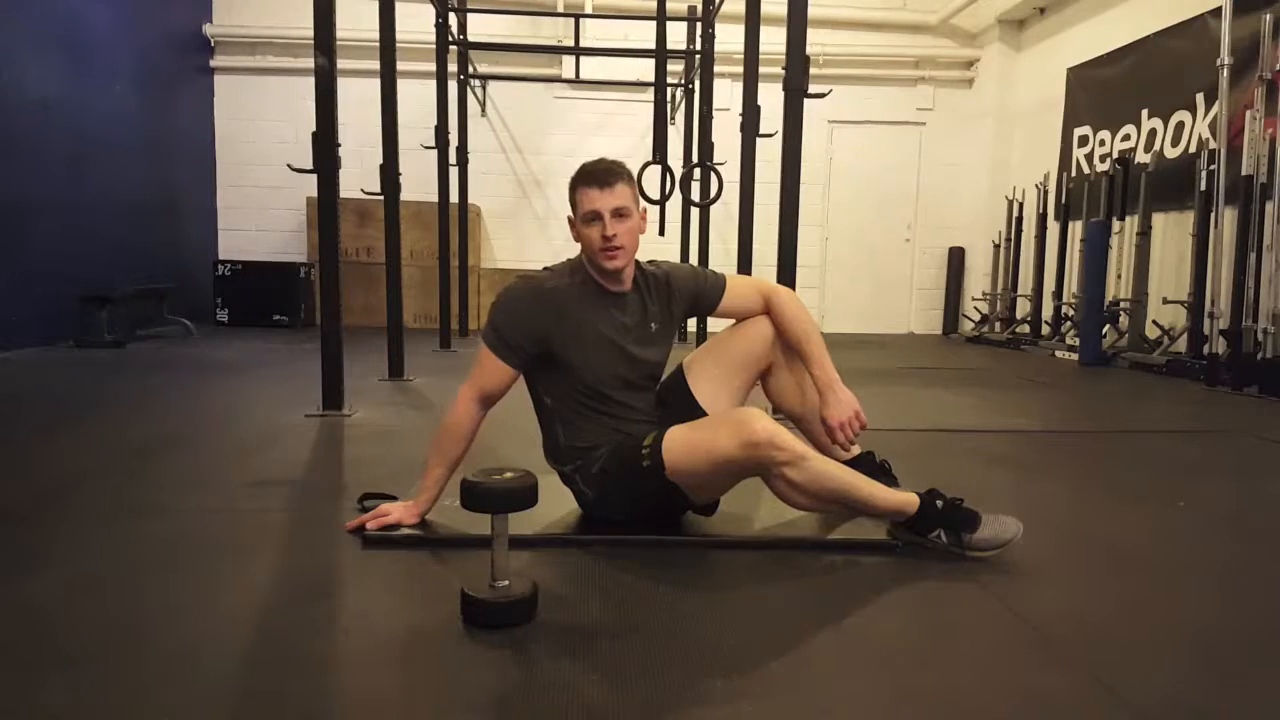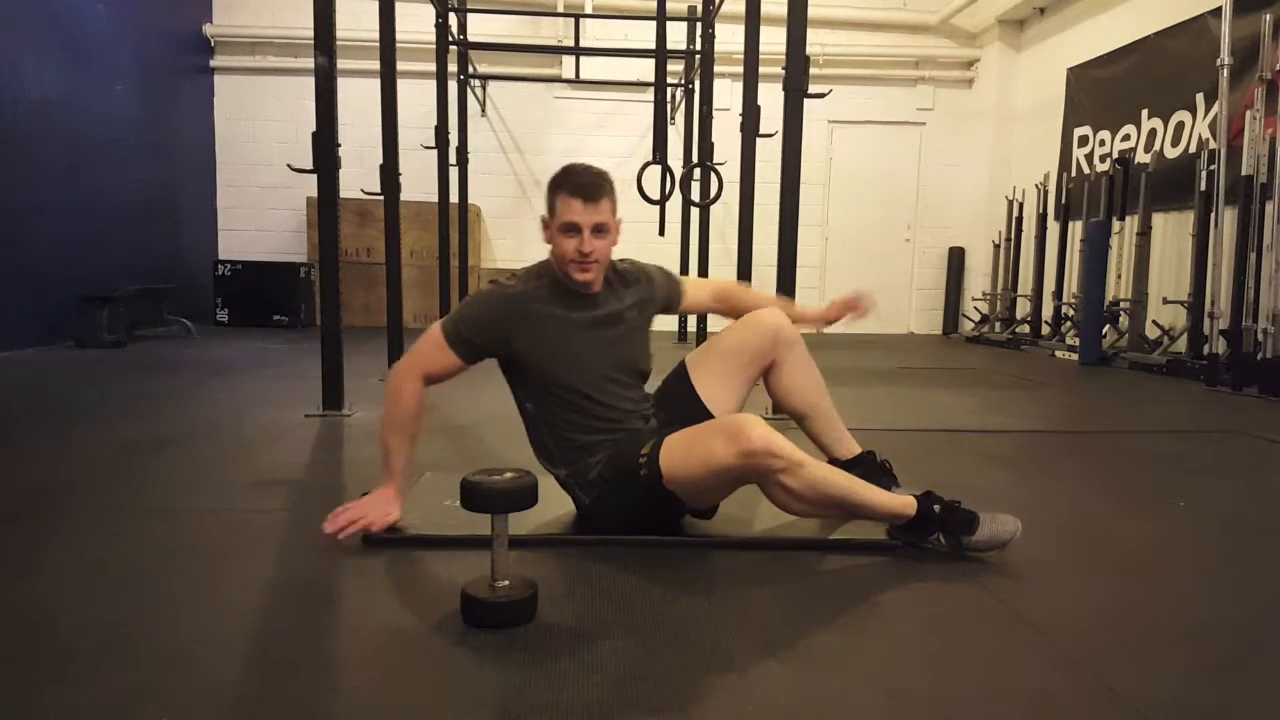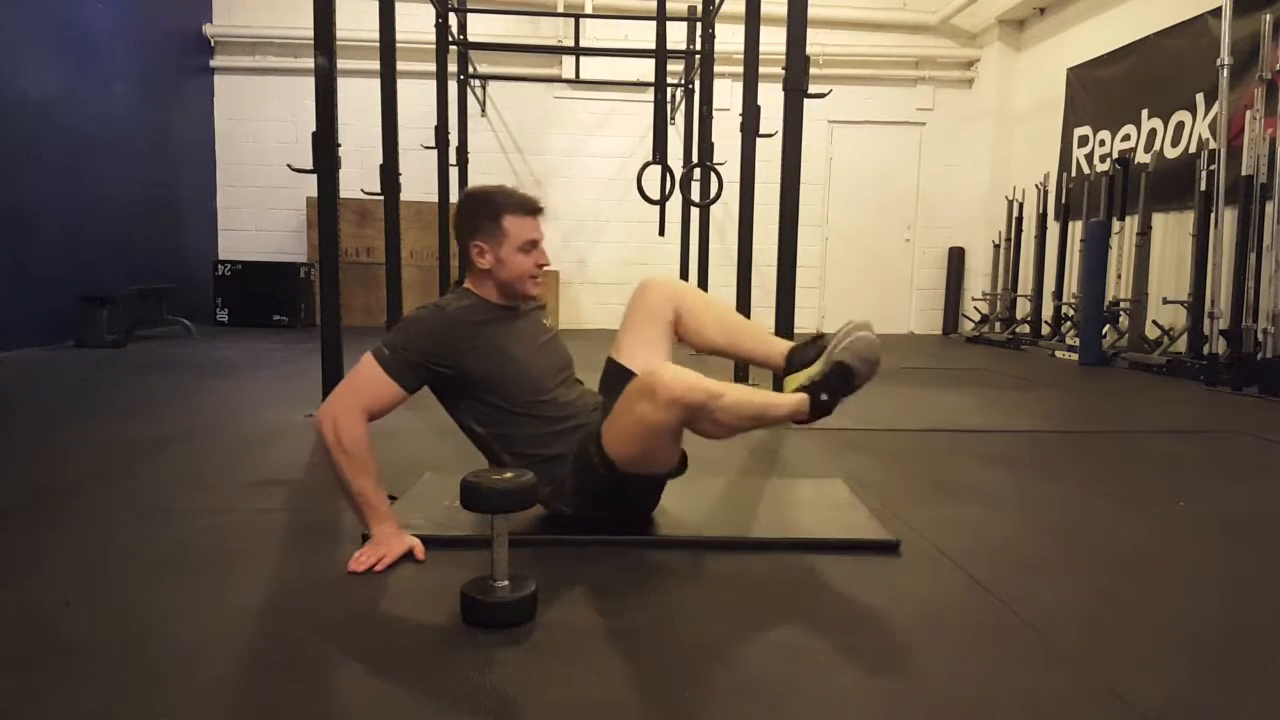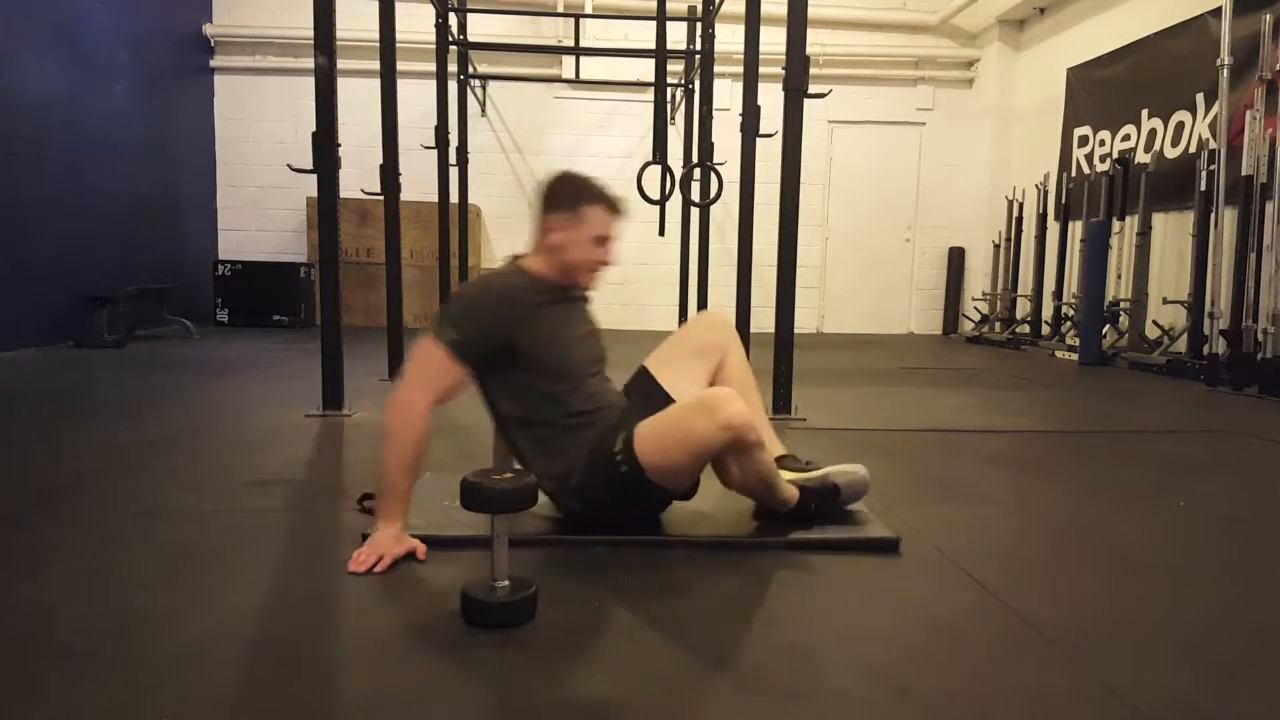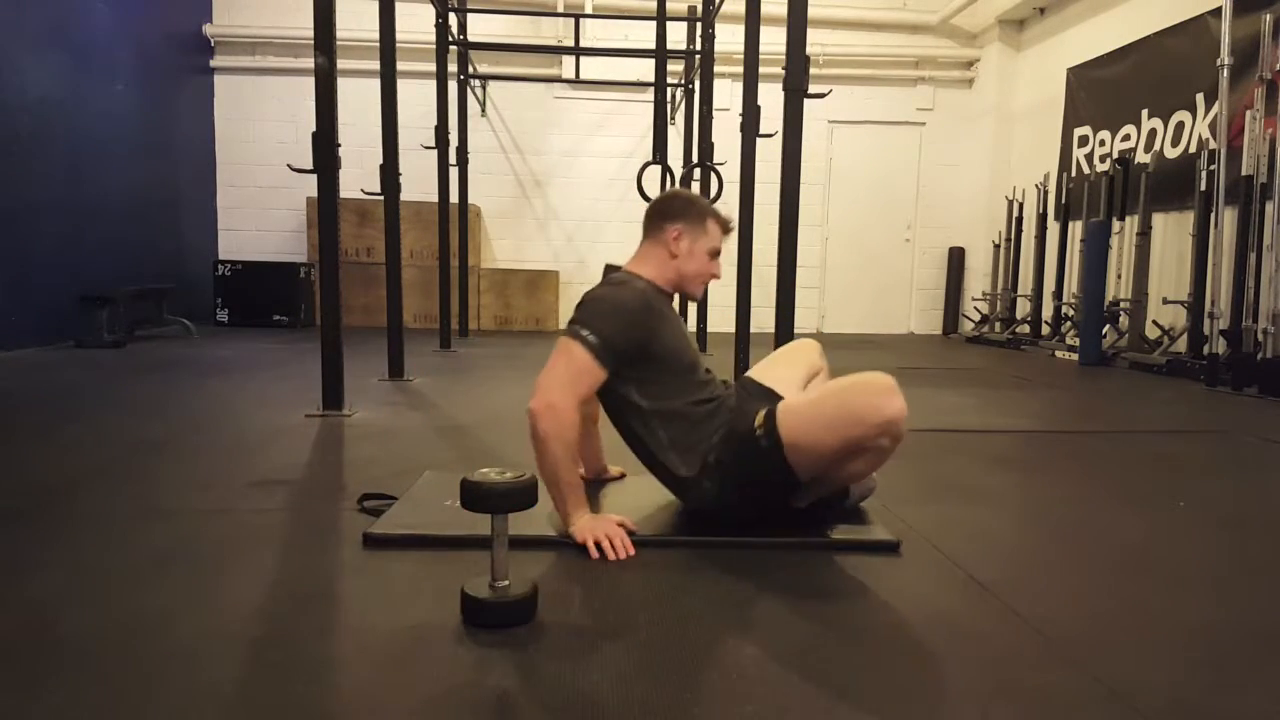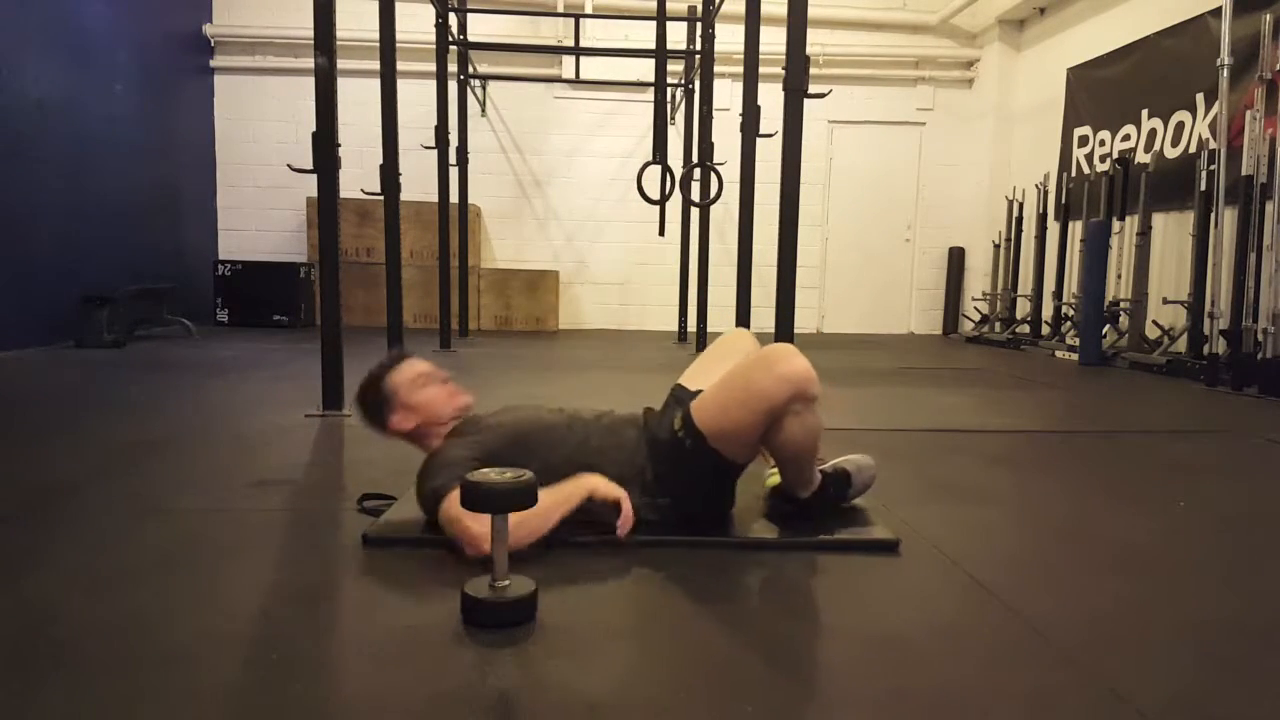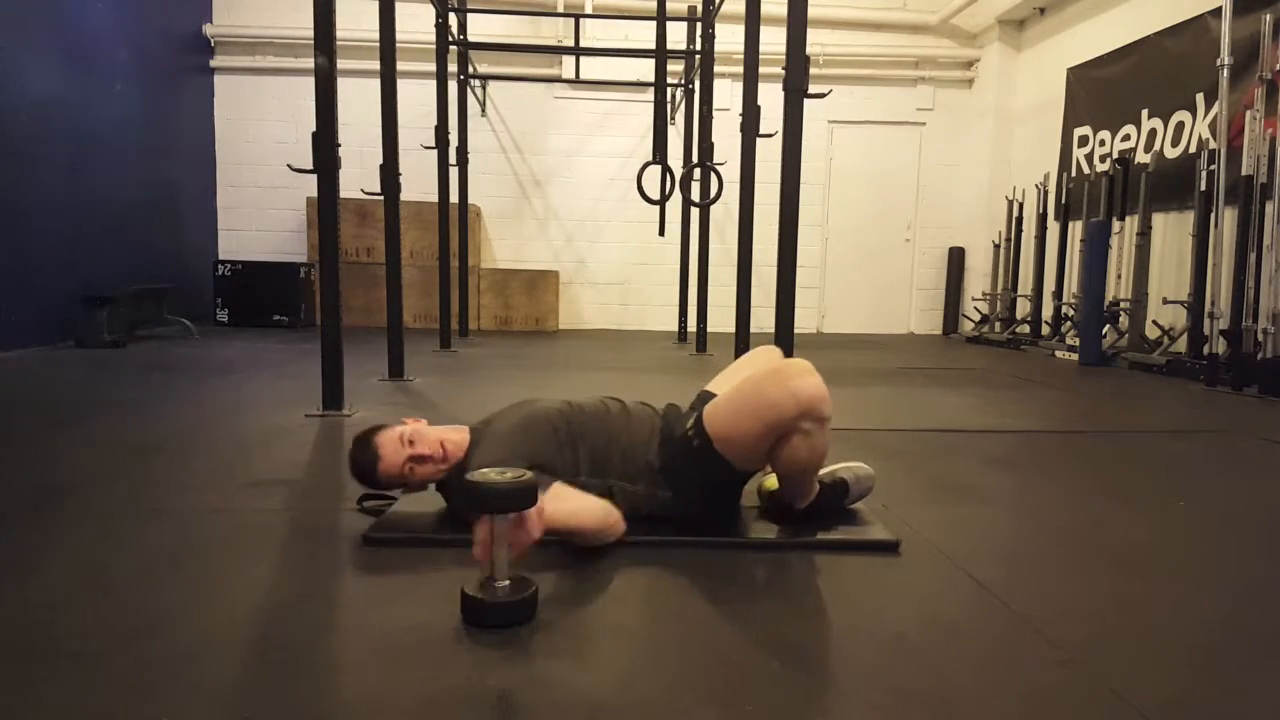
dt=0.7s
person 1, frame 1
left shoulder: (667, 284)
right shoulder: (535, 302)
left elbow: (776, 298)
right elbow: (475, 399)
left wrist: (832, 388)
right wrist: (421, 503)
left hip: (658, 436)
right hip: (610, 481)
left knee: (768, 334)
right knee: (754, 433)
left ankle: (860, 468)
right ankle: (922, 516)
person 1, frame 2
left shoulder: (634, 281)
right shoulder: (508, 307)
left elbow: (717, 292)
right elbow: (409, 375)
left wrist: (809, 312)
right wrist: (391, 491)
left hip: (656, 431)
right hip: (611, 485)
left knee: (769, 327)
right knee: (751, 441)
left ankle: (862, 470)
right ankle: (919, 518)
person 1, frame 3
left shoulder: (522, 303)
right shoulder: (442, 328)
right elbow: (337, 414)
right wrist: (384, 526)
left hip: (607, 431)
right hip: (589, 484)
left knee: (659, 293)
right knee: (667, 383)
left ankle: (799, 364)
right ankle: (811, 400)
person 1, frame 4
left shoulder: (563, 291)
right shoulder: (492, 301)
right elbow: (413, 400)
right wrist: (391, 524)
left hip: (621, 429)
right hip: (594, 481)
left knee: (713, 329)
right knee: (724, 411)
left ankle: (780, 462)
right ankle: (790, 499)
person 1, frame 5
left shoulder: (644, 298)
right shoulder: (621, 304)
left elbow: (583, 393)
right elbow: (549, 405)
left wrist: (594, 468)
right wrist: (578, 518)
right hip: (725, 470)
left knee: (807, 352)
right knee: (882, 401)
right ankle: (805, 495)
person 1, frame 6
left shoulder: (472, 432)
right shoulder: (448, 469)
right elbow: (483, 537)
right wrist: (584, 484)
left hip: (648, 437)
right hip: (666, 483)
left knee: (740, 341)
right knee: (787, 369)
left ankle: (798, 477)
right ankle: (804, 492)
person 1, frame 7
left shoulder: (485, 435)
right shoulder: (484, 474)
right elbow: (609, 521)
right wrist: (540, 517)
left hip: (669, 436)
right hip: (683, 479)
left knee: (771, 358)
right knee: (802, 387)
left ankle: (789, 483)
right ankle: (803, 502)
